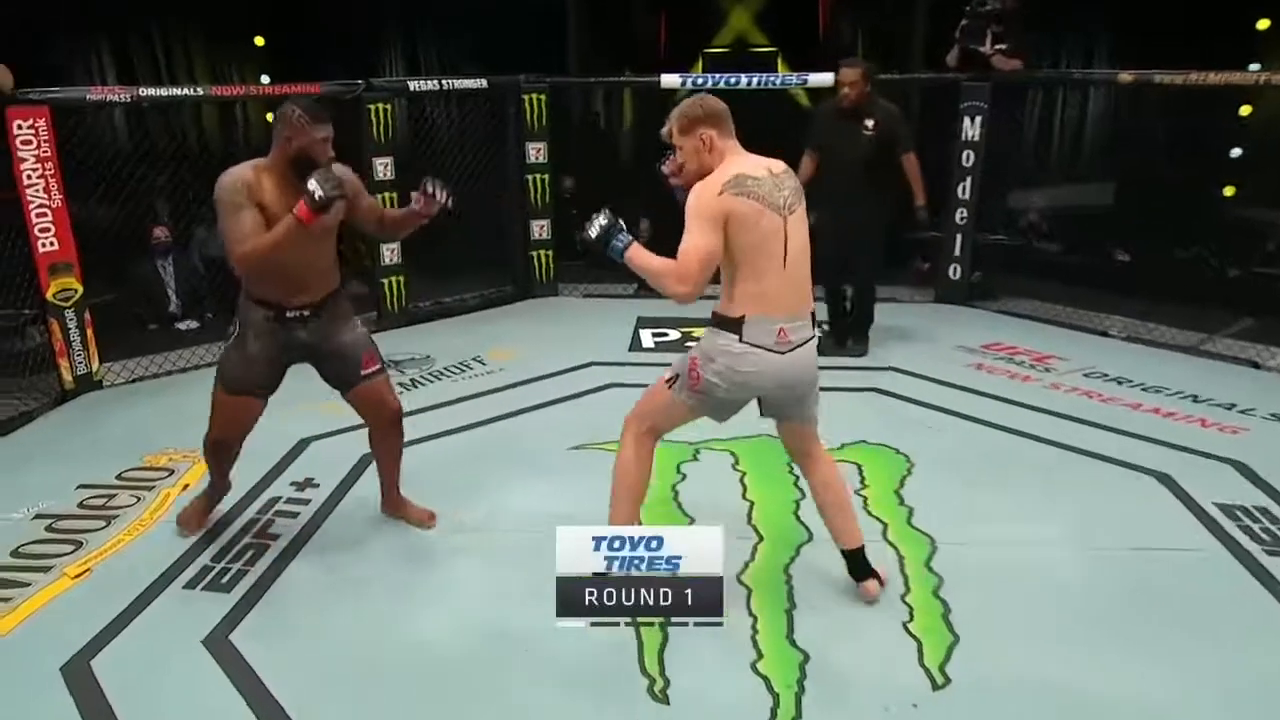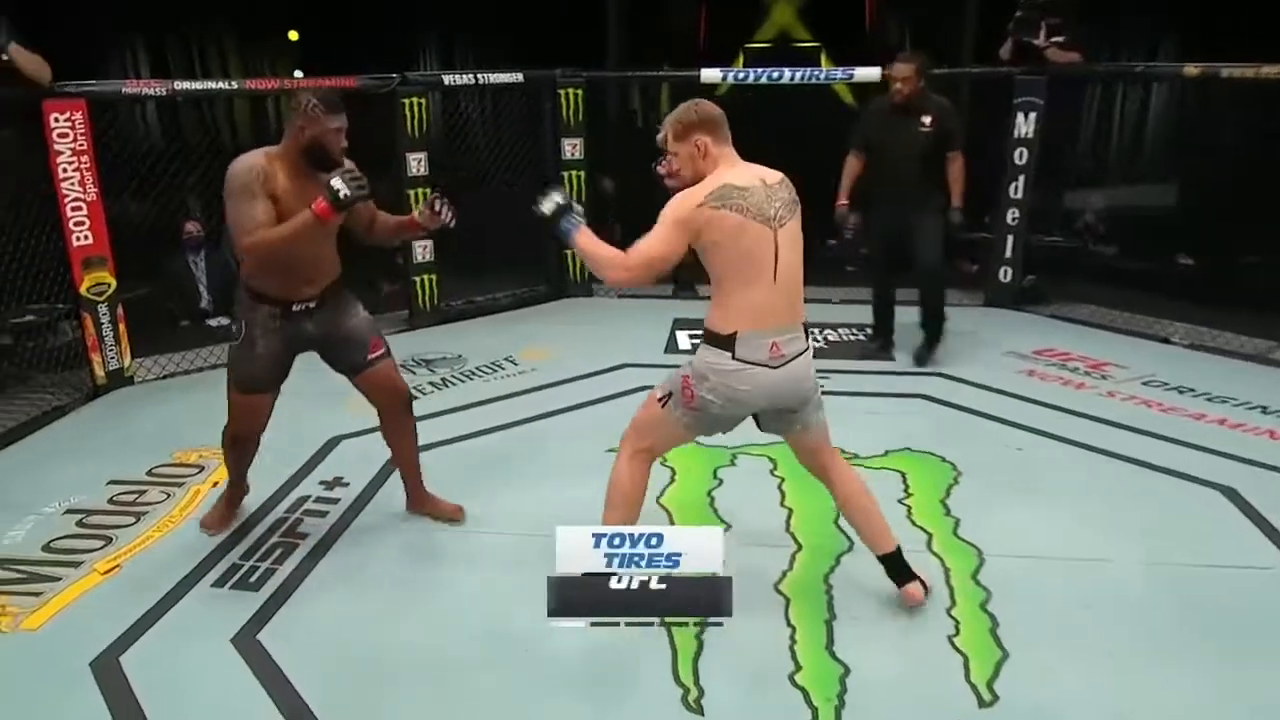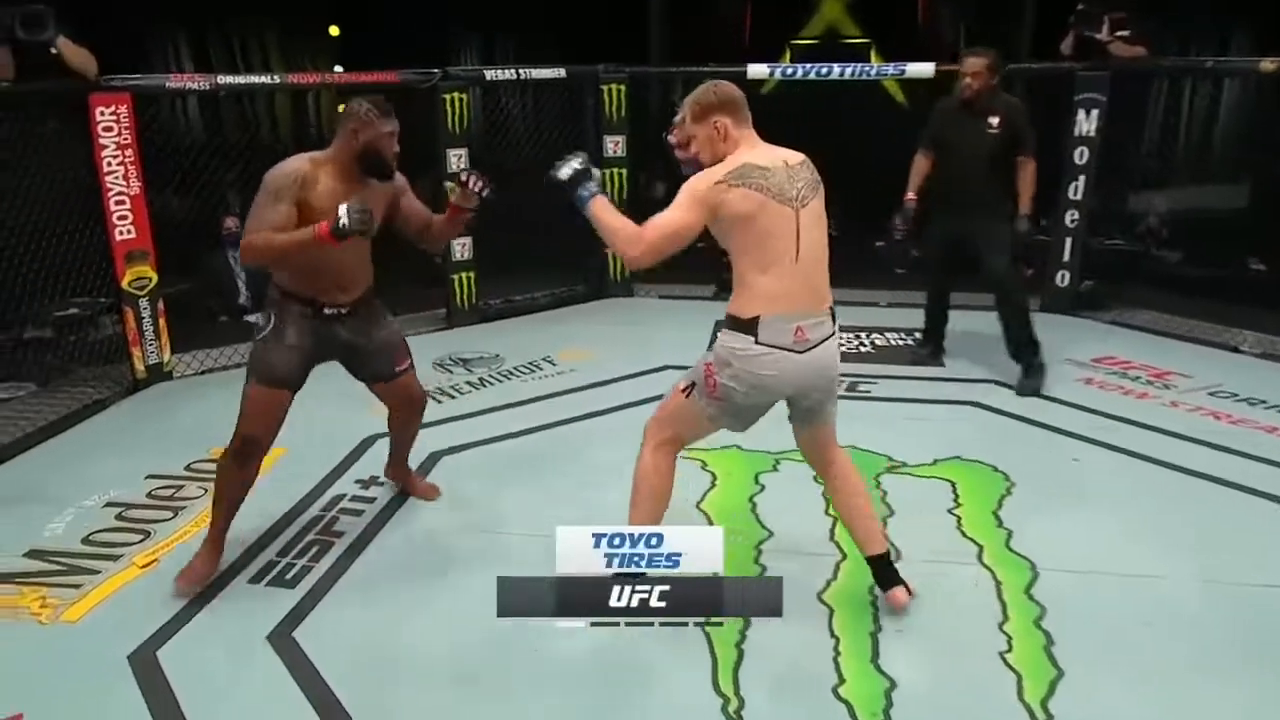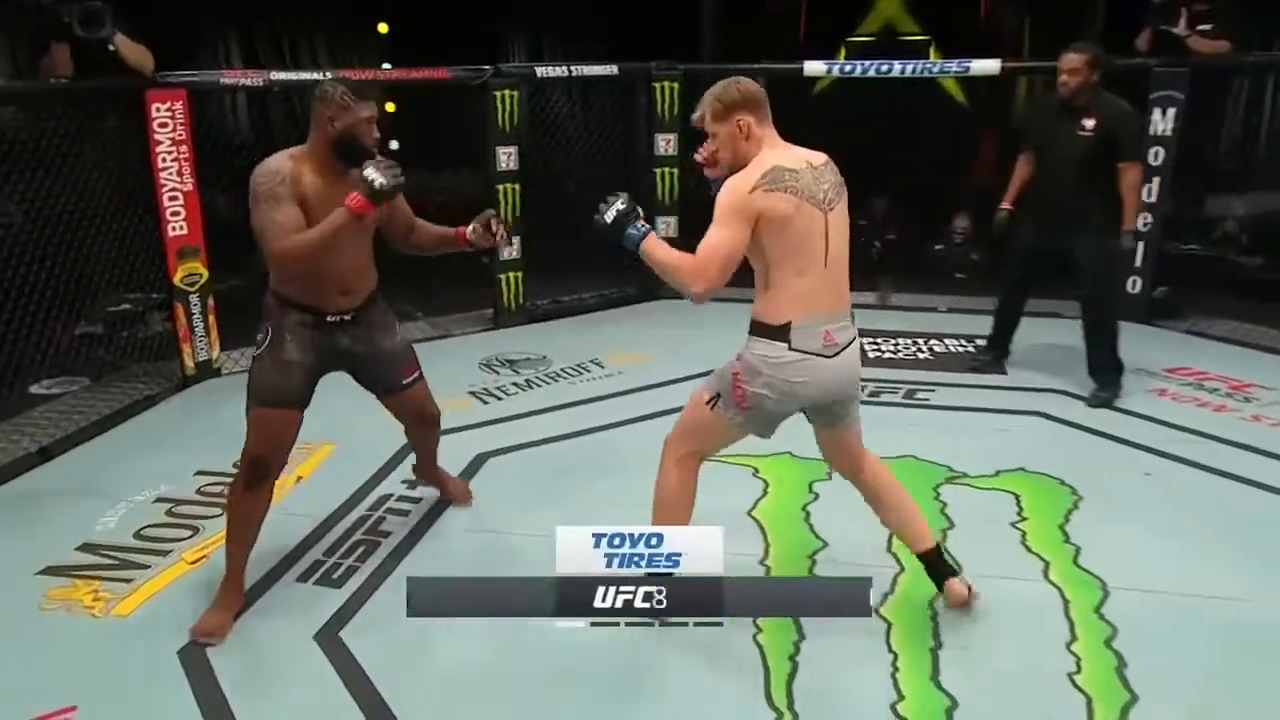
dt=0.2s
person 1, frame 1
left shoulder: (713, 191)
right shoulder: (784, 175)
left elbow: (683, 285)
left wrist: (620, 244)
left hip: (740, 349)
right hip: (798, 346)
left knee: (639, 428)
right knee: (809, 451)
right ankle: (862, 569)
person 1, frame 2
left shoulder: (696, 202)
right shoulder: (781, 184)
left elbow: (623, 273)
left wrist: (569, 224)
left hip: (732, 364)
right hip: (794, 359)
left knee: (636, 447)
right knee: (827, 464)
right ankle: (903, 575)
person 1, frame 3
left shoulder: (716, 184)
right shoulder: (803, 166)
left elbow: (638, 250)
left wrist: (585, 192)
left hip: (754, 350)
right hip: (818, 346)
left knee: (660, 438)
right knee: (827, 458)
right ankle: (889, 577)
person 1, frame 4
left shoulder: (746, 186)
right shoulder: (825, 167)
left elbow: (701, 282)
left wrist: (637, 235)
left hip: (782, 357)
right hip: (840, 350)
left knee: (681, 450)
right knee: (853, 460)
right ankle: (943, 572)
person 2, frame 1
left shoulder: (337, 176)
right shoulder: (240, 184)
left elbow: (381, 226)
right elbow: (245, 264)
left wrist: (418, 211)
right wrist: (306, 211)
left hip: (329, 314)
right hip: (264, 320)
left knee: (386, 410)
right knee: (223, 435)
left ankle: (392, 498)
right ankle: (213, 493)
person 2, frame 2
left shoulder: (341, 170)
right shoulder: (250, 172)
left elbow: (373, 229)
right elbow: (250, 252)
left wrist: (420, 222)
right wrist: (324, 207)
left hip: (332, 304)
right hip: (268, 313)
left knee: (396, 395)
right knee: (243, 431)
left ankle: (418, 495)
right ankle: (234, 494)
person 2, frame 3
left shoulder: (386, 181)
right shoulder: (294, 175)
left elbow: (431, 234)
right elbow: (252, 249)
left wrist: (460, 207)
right wrist: (328, 230)
left hip: (360, 312)
right hip: (297, 315)
left knee: (410, 400)
right knee: (250, 440)
left ankle: (398, 468)
right ankle: (213, 545)
person 2, frame 4
left shoulder: (372, 170)
right shoulder: (278, 174)
left elbow: (409, 234)
right elbow: (283, 256)
left wrist: (469, 235)
right wrist: (358, 203)
left hip: (366, 318)
right hip: (295, 325)
left knee: (424, 415)
right knee: (260, 460)
left ankle: (429, 470)
right ankle: (232, 588)
person 3, frame 1
left shoulder: (887, 115)
right shoulder: (825, 113)
left elbow: (907, 158)
right elbow: (811, 156)
left wrist: (920, 202)
left hip: (870, 209)
right hip: (829, 207)
left knee: (863, 273)
right knee: (829, 270)
left ankle: (859, 333)
right ankle: (839, 329)
person 3, frame 2
left shoulder: (940, 110)
right shoulder: (876, 111)
left elbow: (953, 159)
right elbow: (856, 156)
left wrist: (956, 204)
right wrist: (843, 199)
left hip: (926, 208)
right hip: (880, 208)
left knee: (930, 267)
right knee: (881, 273)
left ankle: (931, 334)
right ankle: (883, 336)
person 3, frame 3
left shoulder: (1011, 111)
right shoulder: (945, 109)
left elbow: (1025, 164)
right elbow: (926, 155)
left wrist: (1023, 213)
right wrist: (911, 195)
left hip: (993, 214)
right hip: (945, 211)
left knee: (1004, 280)
right knee: (938, 279)
left ankle: (1030, 360)
right ankle: (932, 343)
person 3, frame 4
left shoulder: (1116, 113)
right shoulder: (1045, 109)
left elbow: (1129, 171)
right elbow: (1028, 158)
left wrist: (1128, 227)
right wrist: (1007, 203)
left hip: (1091, 225)
right hip: (1041, 218)
left knee: (1098, 296)
right knee: (1015, 282)
left ankle: (1107, 376)
right ankle: (996, 349)
